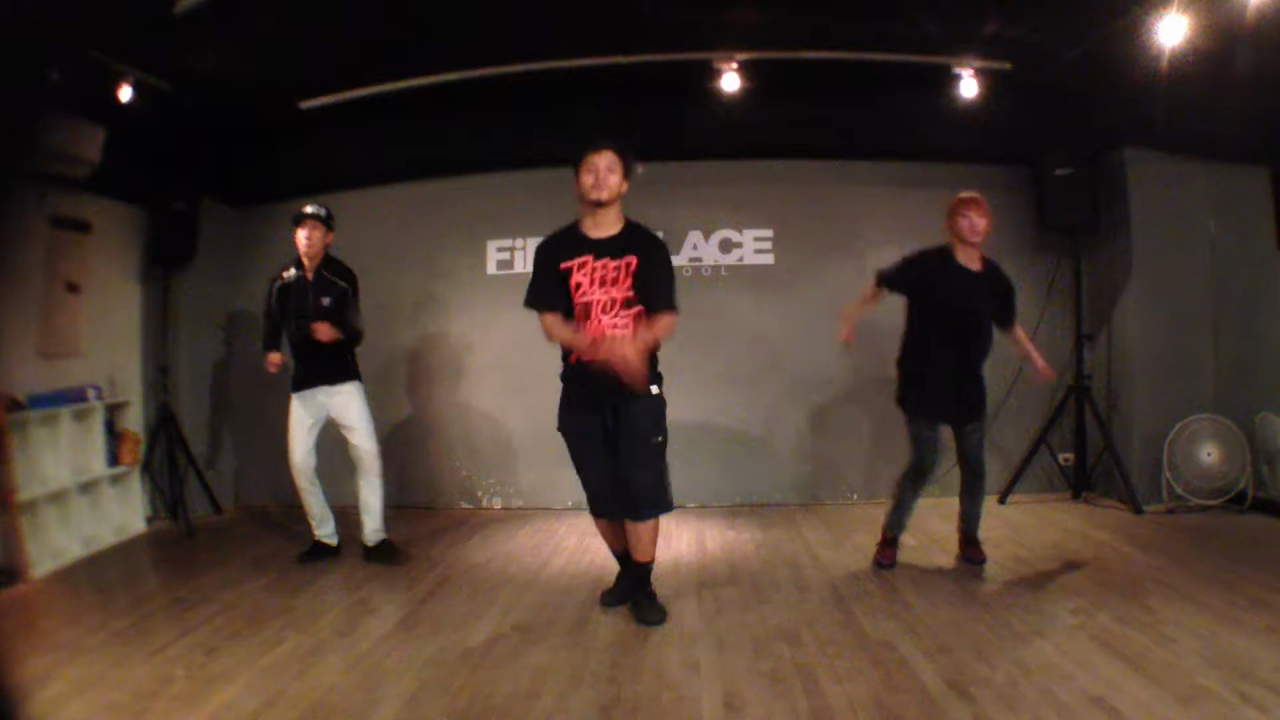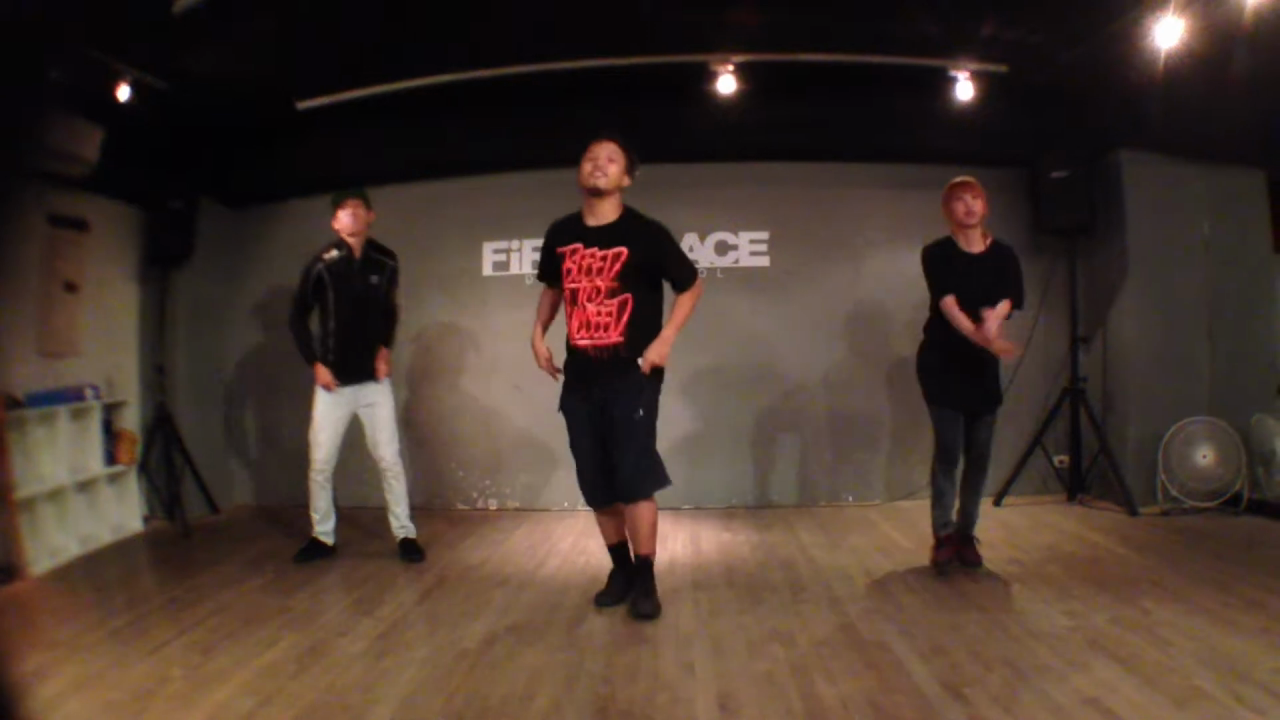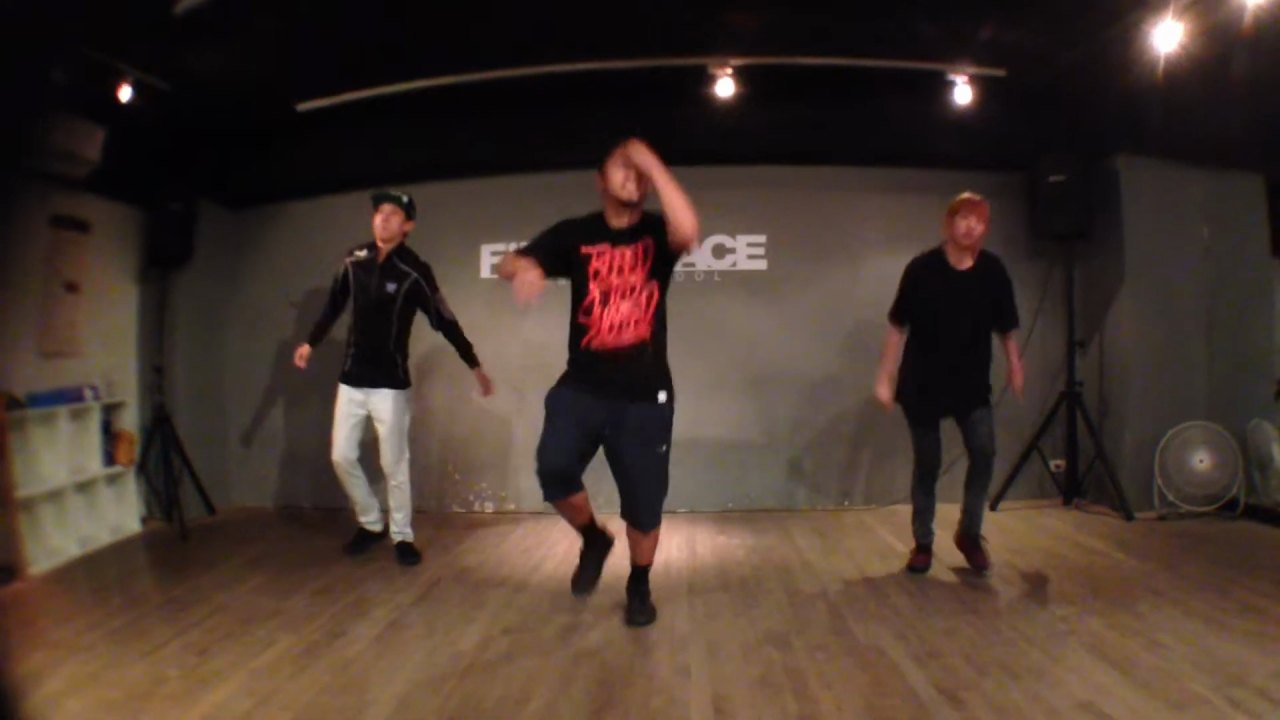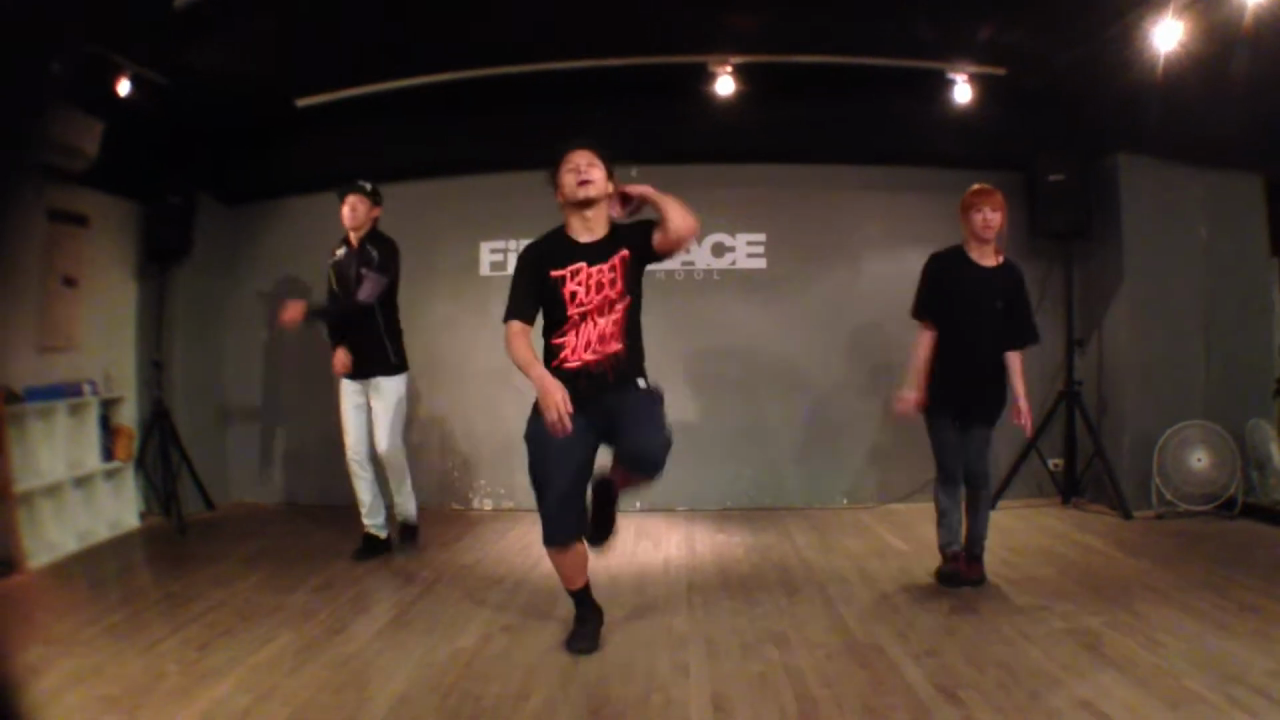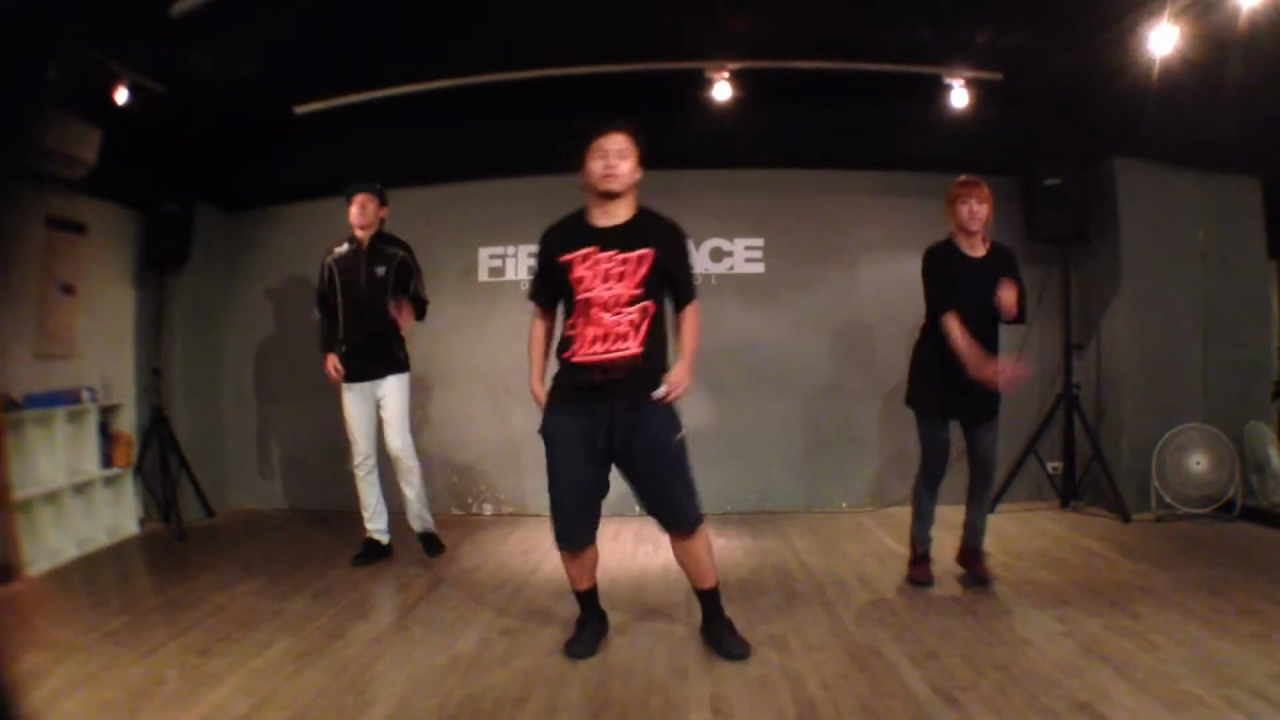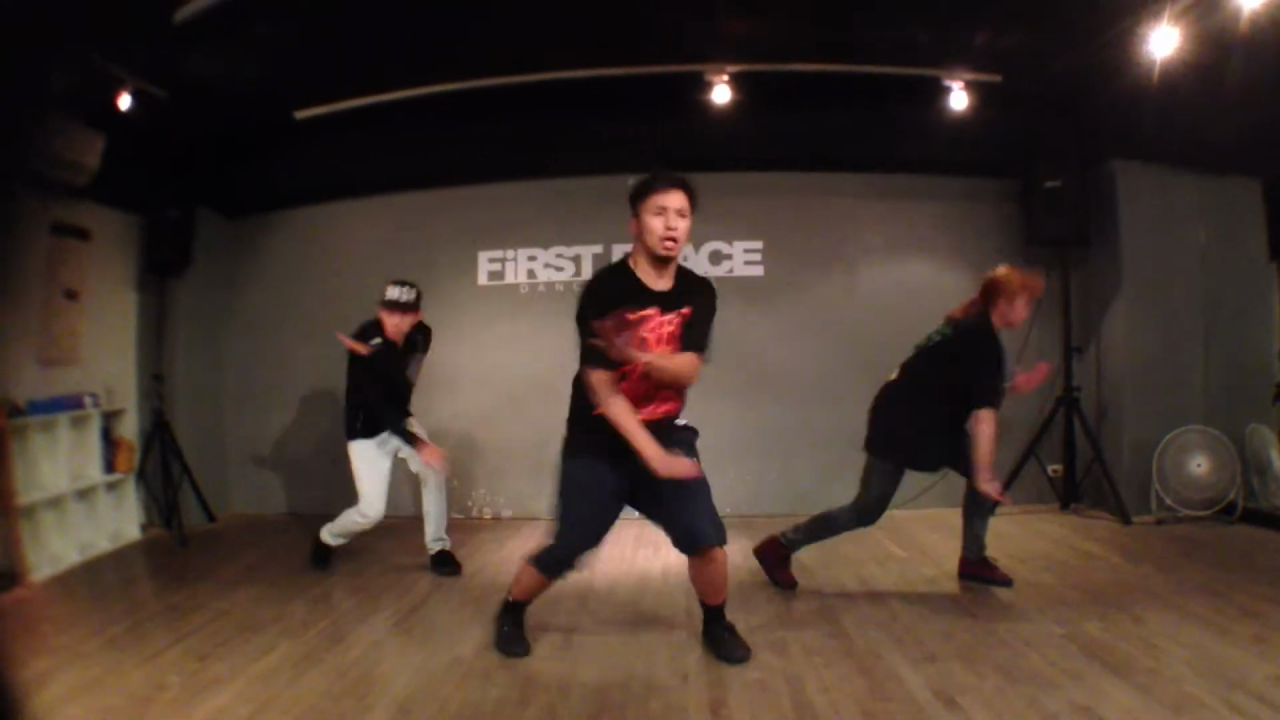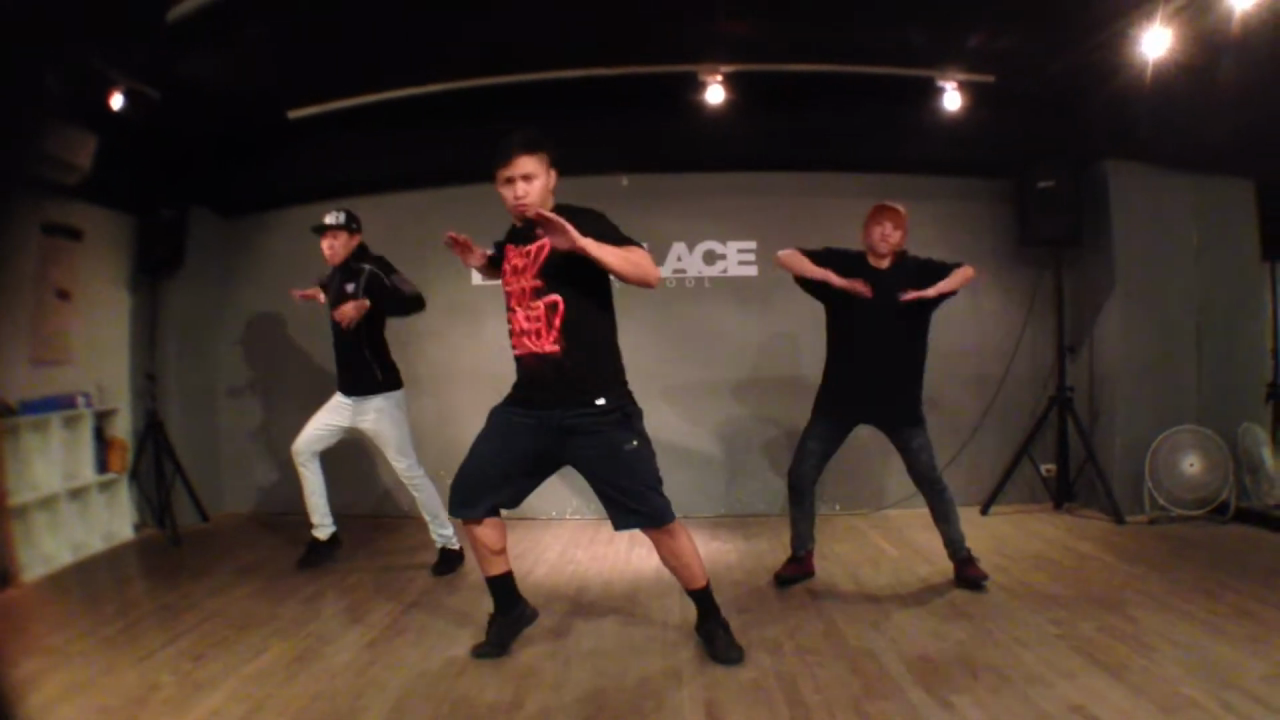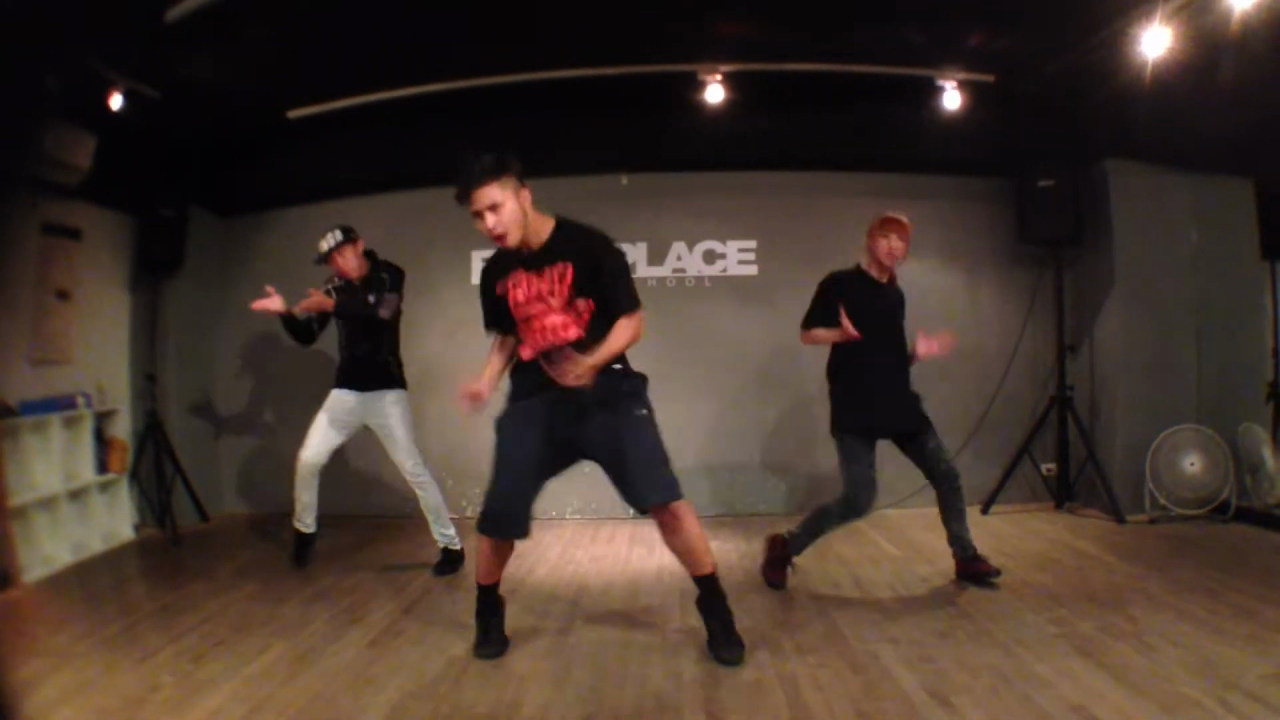
dt=0.5s
person 1, frame 1
left shoulder: (648, 246)
right shoulder: (554, 250)
left elbow: (666, 319)
right elbow: (550, 323)
left wrist: (637, 345)
right wrist: (595, 343)
left hip: (636, 389)
right hip: (582, 393)
left knee: (641, 492)
right knee: (602, 497)
left ankle: (644, 588)
right ankle: (628, 571)
person 1, frame 2
left shoulder: (646, 235)
right shoulder: (560, 234)
left elbow: (690, 286)
left wrist: (666, 338)
right wrist: (539, 333)
left hip: (630, 374)
right hip: (579, 377)
left knee: (634, 477)
right knee: (597, 483)
left ankle: (645, 581)
right ankle: (622, 570)
person 1, frame 3
left shoulder: (659, 230)
right shoulder: (573, 234)
left elbow: (688, 231)
right elbow: (508, 264)
left wrist: (653, 165)
right wrist: (522, 266)
left hip: (643, 393)
right hip: (582, 385)
left knee: (644, 504)
right knee: (553, 468)
left ankle: (639, 587)
right ankle: (592, 538)
person 1, frame 4
left shoulder: (633, 239)
right shoulder: (540, 256)
left elbow: (685, 228)
right elbow: (515, 330)
left wrist: (646, 196)
right wrist: (544, 381)
left hip: (624, 387)
right hip: (565, 397)
left knee: (650, 454)
right knee: (560, 520)
left ankle: (608, 486)
right ankle: (585, 611)
person 1, frame 5
left shoulder: (662, 234)
right shoulder: (560, 239)
left elbow: (687, 305)
right elbow: (543, 312)
left wrist: (684, 363)
right wrist: (535, 376)
left hip: (644, 401)
right hip: (574, 405)
left knee: (682, 516)
right knee: (572, 527)
left ankle: (714, 618)
right ankle: (590, 617)
person 1, frame 6
left shoulder: (699, 293)
right shoulder: (602, 289)
left elbow: (688, 371)
right elbow: (603, 388)
left wrist: (642, 354)
right wrist: (648, 452)
left hip: (665, 436)
right hip: (597, 446)
left knee: (706, 540)
right knee: (565, 554)
left ankle: (716, 624)
right ankle: (511, 611)
person 1, frame 7
left shoulder: (582, 223)
right shoulder: (516, 237)
left elbow: (649, 273)
left wrist: (578, 241)
right wrist: (480, 261)
left hip: (596, 408)
right hip: (528, 405)
left knee: (655, 517)
right knee: (469, 500)
left ankle: (710, 619)
right ankle: (509, 609)
person 1, frame 8
left shoulder: (589, 245)
right shoulder: (496, 272)
left elbow: (632, 318)
left wrist: (592, 361)
right wrist: (486, 379)
left hip: (606, 391)
right hip: (534, 400)
left knee: (664, 500)
right knee: (500, 513)
left ankle: (716, 612)
right ankle: (489, 613)
person 2, frame 1
left shoulder: (994, 277)
right shoulder: (928, 263)
left elbow: (1008, 322)
right elbow: (883, 282)
left wrist: (1034, 357)
right wrist: (853, 317)
left hip: (967, 383)
right hip: (923, 381)
left knee: (973, 463)
right knee: (924, 462)
left ankle: (969, 536)
right ankle: (890, 536)
person 2, frame 2
left shoulder: (1002, 255)
right shoulder: (936, 254)
left elbow: (1008, 301)
right elbow: (948, 306)
left wrist: (994, 322)
right wrist: (981, 337)
left hip: (983, 369)
right hip: (942, 365)
left knee: (979, 454)
right knee: (948, 449)
left ankle: (963, 534)
right ankle: (943, 537)
person 2, frame 3
left shoulder: (992, 270)
right shoulder: (921, 268)
left elbow: (1005, 325)
right elbow: (897, 327)
left wrist: (1015, 365)
right wrist: (884, 378)
left hip: (971, 381)
right hip: (923, 380)
left knee: (984, 452)
right knee: (927, 463)
left ankle: (970, 533)
right ankle: (922, 543)
person 2, frame 4
left shoulder: (1012, 276)
right shoulder: (942, 265)
left elbow: (1013, 343)
right elbow: (927, 329)
left wrist: (1020, 397)
right wrist: (913, 384)
left hip: (984, 388)
right hip: (942, 388)
left knee: (976, 472)
right knee: (950, 469)
left ankle: (974, 554)
right ankle: (952, 553)
person 2, frame 5
left shoulder: (1003, 258)
right shoulder: (937, 258)
left elbow: (1011, 315)
right elbow: (948, 319)
left wrist: (1008, 302)
right wrist: (981, 364)
left hip: (982, 378)
right hip: (936, 374)
left knee: (985, 464)
right knee: (934, 464)
left ankle: (971, 548)
right ankle: (919, 552)
person 2, frame 6
left shoulder: (977, 334)
right shoulder: (979, 340)
left elbow: (983, 393)
right elbow: (983, 409)
left wrist: (1017, 384)
right wrist: (984, 475)
left hip: (929, 424)
right hip: (898, 421)
left knee: (984, 482)
right knee: (868, 510)
left ankle: (973, 559)
right ankle: (777, 548)
person 2, frame 7
left shoulder: (914, 269)
right shoulder: (843, 262)
left elbow: (966, 272)
right elbow: (784, 257)
left wrist: (931, 292)
right wrist: (835, 280)
left hip: (897, 397)
right hip: (840, 394)
left knee: (929, 478)
right knee: (801, 474)
left ankle: (962, 558)
right ankle: (801, 556)
person 2, frame 8
left shoulder: (894, 293)
right shoulder: (841, 284)
right elbow: (809, 334)
left wrist: (919, 349)
right wrist: (841, 334)
left hip: (900, 404)
right hip: (856, 407)
left knee: (946, 475)
right knee: (857, 501)
left ankle: (966, 557)
right ankle: (783, 549)
person 3, frame 1
left shoulder: (343, 279)
right shoulder: (282, 283)
left elbow: (355, 335)
right elbow: (272, 330)
left wrist: (335, 333)
right wrist: (272, 352)
left hip: (343, 383)
right hip: (304, 387)
left knee: (368, 451)
right knee: (301, 464)
left ankle: (375, 540)
right ankle: (326, 538)
person 3, frame 2
left shoulder: (386, 262)
right shoulder: (322, 264)
right elbow: (297, 318)
left wrist: (385, 349)
right wrist: (315, 363)
left hip: (374, 380)
right hip: (334, 380)
left knee: (389, 459)
right knee: (320, 462)
left ankle: (405, 535)
right ankle: (322, 537)
person 3, frame 3
left shoulder: (414, 272)
right shoulder: (354, 260)
left elbow: (444, 321)
right elbow: (334, 304)
left wrist: (474, 365)
right wrist: (311, 342)
left hip: (391, 383)
right hip: (351, 378)
left knee: (394, 464)
right knee: (342, 457)
left ankle: (402, 537)
right ankle: (371, 524)
person 3, frame 4
left shoulder: (384, 250)
right shoulder: (339, 257)
left elbow: (358, 306)
right elbow: (337, 310)
left wrist: (306, 313)
right wrist: (338, 348)
left hip: (388, 366)
right hip: (352, 370)
left knee: (388, 447)
right knee: (355, 454)
left ankle: (406, 516)
right ankle: (375, 531)
person 3, frame 5
left shoulder: (398, 253)
right shoulder: (335, 259)
left elbow: (421, 302)
right elbow: (326, 309)
left wrist: (410, 312)
right wrist: (329, 351)
left hip: (392, 368)
right hip: (353, 373)
left knee: (399, 446)
right knee: (362, 459)
left ankle: (423, 527)
right ankle: (377, 538)
person 3, frame 6
left shoulder: (422, 335)
right shoulder: (363, 341)
left elbow: (402, 388)
right elbow: (374, 405)
left wrist: (373, 356)
right wrist: (418, 443)
left hip: (399, 421)
right hip: (365, 431)
left knee: (434, 472)
right knee: (372, 512)
left ankle: (438, 548)
right ankle: (327, 538)
person 3, frame 7
left shoulder: (372, 268)
right shoulder: (340, 271)
left elbow: (415, 301)
left wrist: (367, 304)
right wrist: (320, 292)
left hip: (379, 394)
right hip: (346, 395)
left knee: (407, 469)
right knee: (302, 450)
left ankle: (449, 545)
right ankle: (324, 536)
person 3, frame 8
left shoulder: (391, 276)
right shoulder: (335, 288)
left elbow: (381, 323)
right elbow: (306, 335)
left wrist: (335, 305)
right wrist: (284, 312)
left hip: (388, 393)
right hip: (346, 392)
left knee: (413, 470)
right knee: (308, 461)
left ankle: (449, 544)
right ankle: (305, 530)
